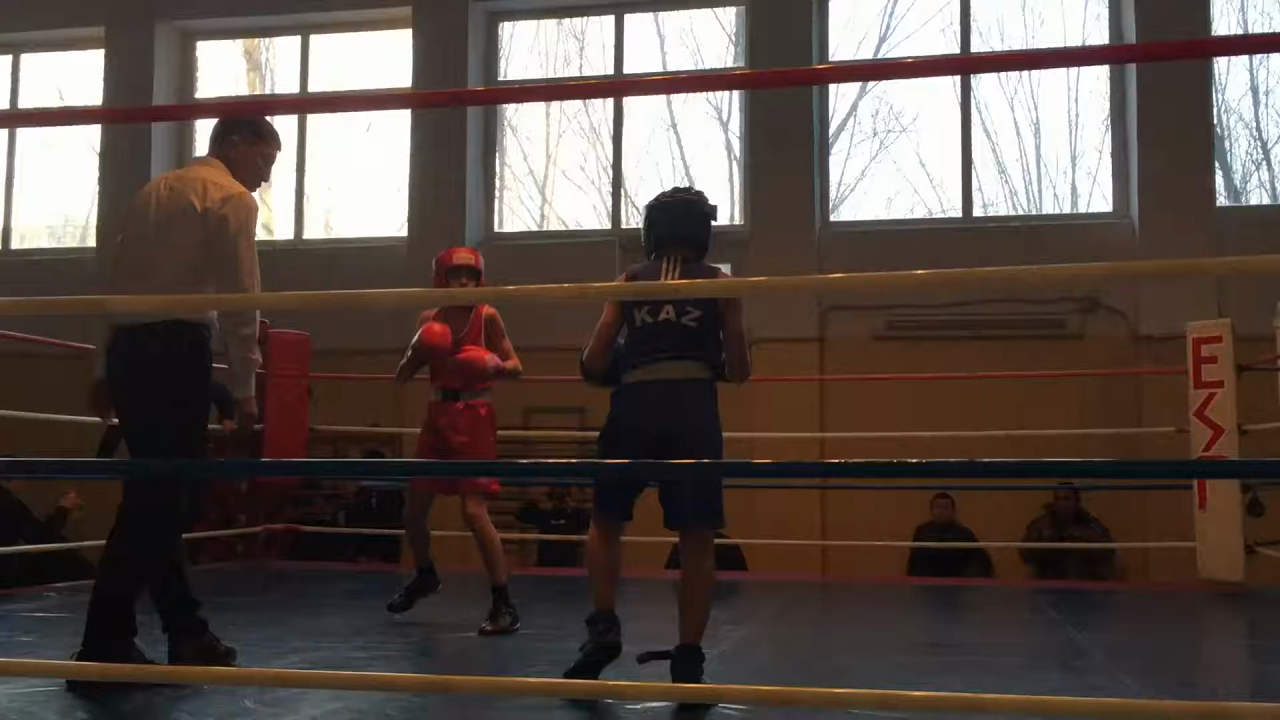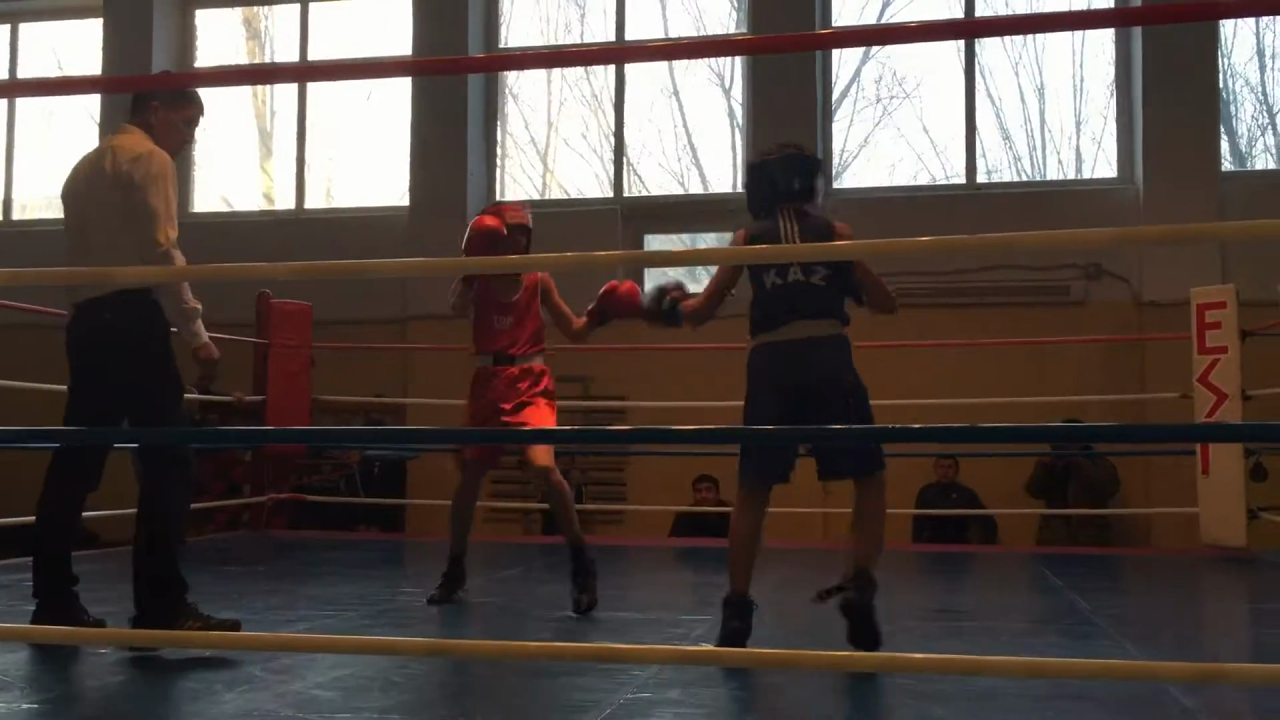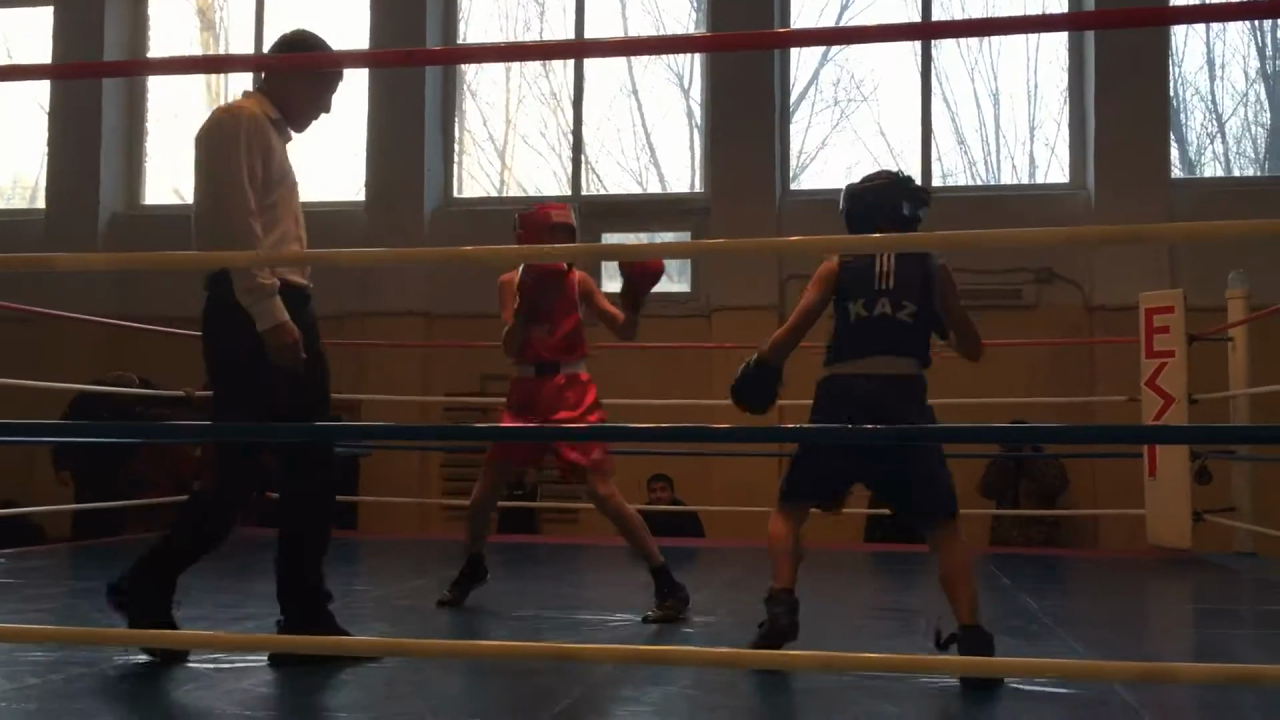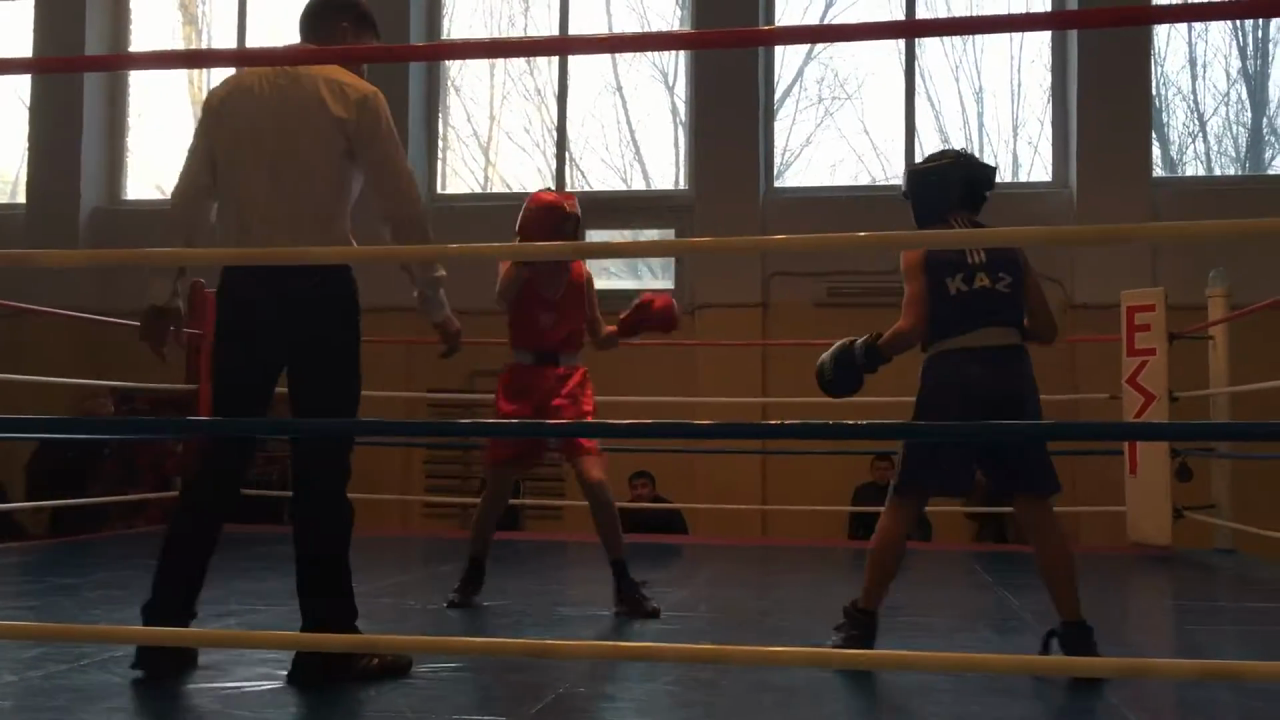
dt=1s
person 1, frame 1
left shoulder: (153, 191)
right shoulder: (232, 199)
left elbow: (117, 283)
right elbow: (239, 303)
left wrist: (106, 368)
right wrist: (245, 390)
left hip: (128, 349)
right hip: (175, 349)
left knee: (156, 492)
right knee: (155, 497)
left ankle: (187, 631)
right ankle: (106, 647)
person 1, frame 2
left shoulder: (85, 166)
right shoulder: (148, 159)
left elbow: (84, 256)
right elbow: (160, 253)
right wrist: (195, 331)
left hip: (87, 321)
right hip: (129, 320)
left knee: (76, 461)
right knee: (167, 462)
left ankle: (56, 602)
right ankle: (162, 610)
person 1, frame 3
left shoulder: (273, 137)
right shoulder: (238, 122)
right elbow: (233, 228)
right wrist: (272, 312)
left hip: (285, 315)
right hip: (252, 316)
left knee: (310, 468)
right knee: (242, 467)
left ankle: (304, 616)
right ankle: (146, 588)
person 1, frame 4
left shoulder: (228, 94)
right shoulder: (355, 97)
left elbow: (188, 202)
right elbow: (402, 208)
left wrist: (167, 294)
right wrist: (437, 304)
left hip: (244, 287)
right hip: (318, 289)
left knee: (222, 456)
right knee: (321, 464)
left ankle: (166, 627)
right ankle: (328, 640)
person 2, frame 1
left shoulder: (628, 282)
right shoulder: (719, 285)
left elbow: (594, 364)
right elbow: (738, 369)
left wrist: (592, 362)
left hip: (633, 406)
right hip: (691, 409)
left knee: (606, 525)
right knee: (697, 540)
left ankle: (603, 626)
right ankle: (687, 662)
person 2, frame 2
left shoulder: (744, 239)
right shoulder: (836, 232)
left elbow: (701, 311)
right elbow: (884, 304)
left wrist: (671, 304)
left hip: (772, 366)
right hip: (829, 363)
left knee: (753, 497)
right knee: (867, 483)
left ankle: (738, 611)
right ankle: (860, 588)
person 2, frame 3
left shoulder: (839, 267)
right shoulder: (932, 270)
left elbow: (787, 339)
right elbow: (972, 350)
left wrist: (760, 368)
left hip: (841, 399)
right hip: (903, 402)
left knee: (788, 512)
right knee: (942, 528)
left ankle: (781, 609)
right ankle: (972, 638)
person 2, frame 4
left shoulder: (921, 248)
right shoulder: (1009, 248)
left elbow: (912, 328)
right elbow: (1046, 329)
left wrist: (866, 354)
left hip: (952, 377)
right hip: (1011, 377)
left knee: (906, 504)
right knee: (1035, 509)
left ankle: (861, 622)
right ankle: (1076, 636)
person 3, frame 1
left shoulder: (488, 317)
right shoulder: (432, 318)
left elbow: (515, 366)
right elbow: (401, 377)
left wrist: (494, 368)
right wrist: (416, 354)
left hip: (474, 417)
right hip: (439, 416)
left knee: (474, 511)
right knee: (413, 508)
left ankle: (504, 605)
right ankle: (425, 573)
person 3, frame 2
left shoulder: (539, 279)
right shoulder: (479, 274)
left elbow: (575, 331)
right elbow: (456, 310)
left wrist: (600, 315)
left hip: (532, 383)
right hip: (489, 384)
left knee: (543, 467)
right knee: (468, 482)
left ankle: (581, 564)
right ankle: (455, 571)
person 3, frame 3
left shoulder: (579, 281)
right shoulder: (511, 282)
left elbow: (624, 331)
right elbow: (511, 347)
left wrist: (634, 297)
right wrist: (527, 304)
left hip: (573, 394)
right hip: (526, 394)
left knee: (603, 494)
right knee: (485, 492)
left ankle: (668, 586)
right ankle: (472, 570)
person 3, frame 4
left shoulder: (580, 275)
right shoulder: (517, 266)
left elbow: (598, 335)
right elbow: (504, 298)
left wrist: (633, 323)
right wrist: (525, 248)
left hip: (568, 383)
right hip: (521, 383)
left knee: (593, 479)
right knee: (498, 486)
left ankle: (624, 581)
right ankle: (472, 576)
